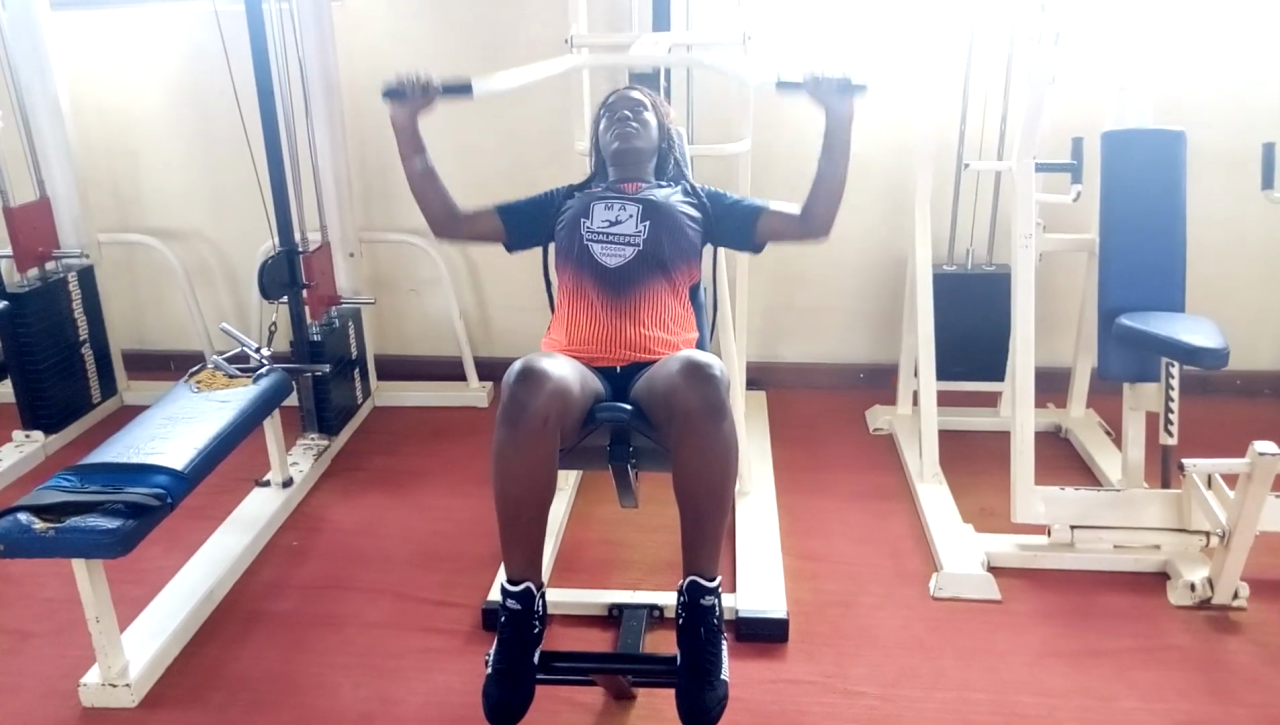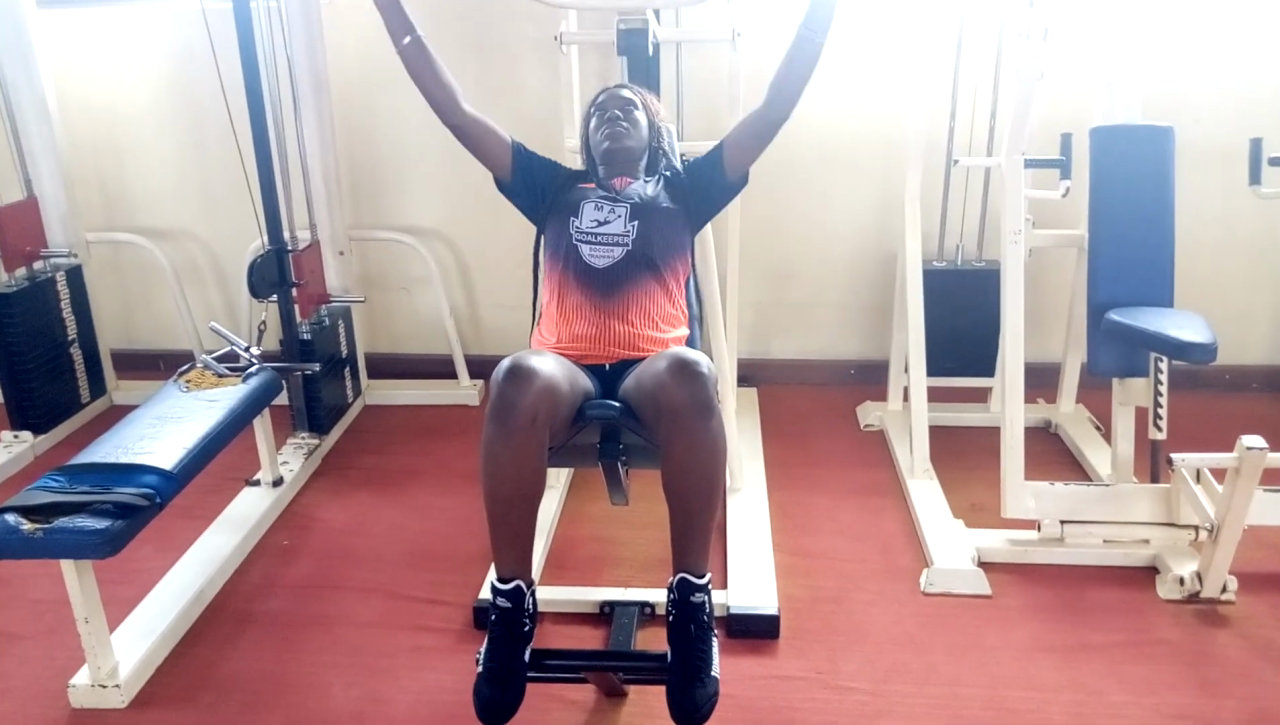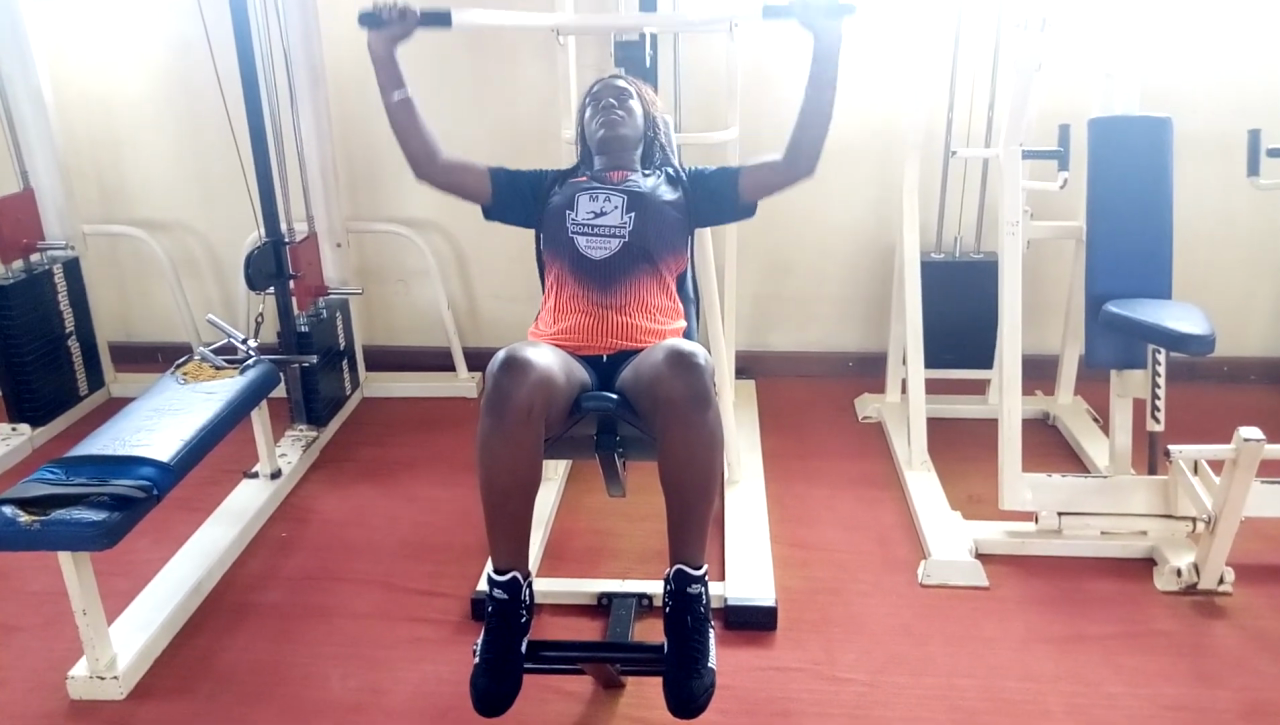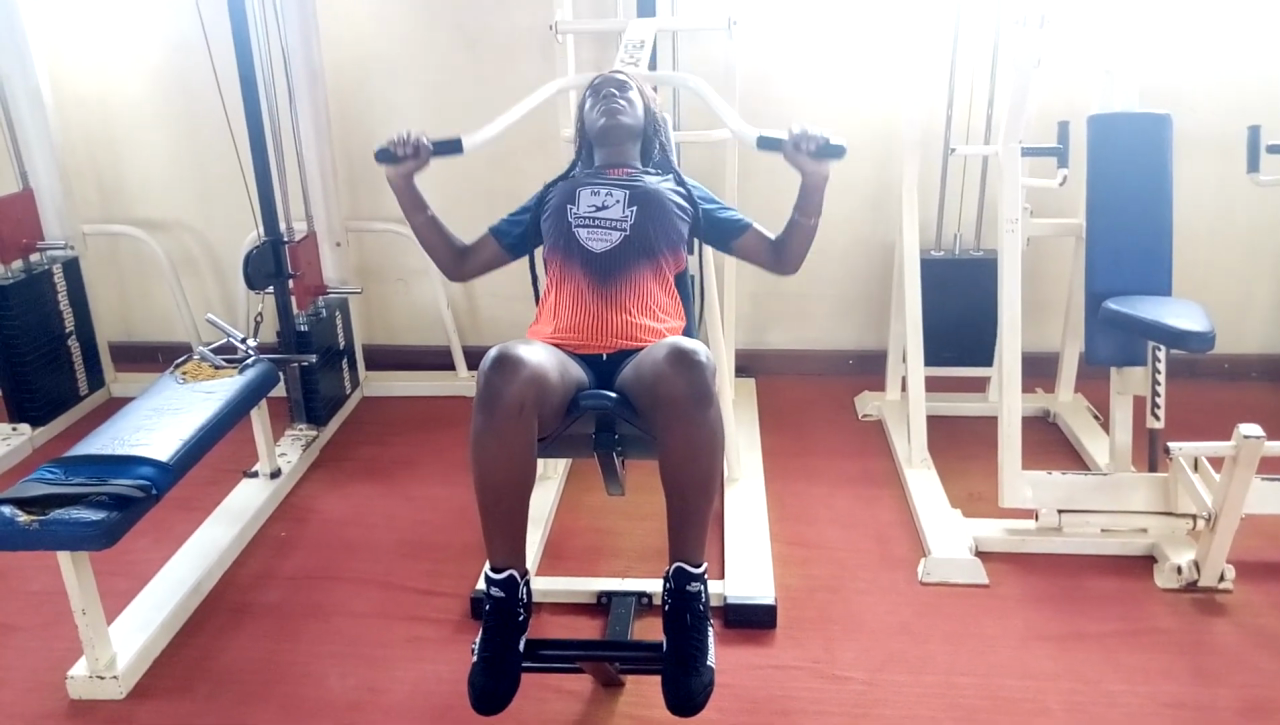
dt=0.4s
person 1, frame 1
left shoulder: (694, 201)
right shoulder: (566, 202)
left elbow: (815, 222)
right elbow: (448, 221)
left wrist: (838, 121)
right wrist: (406, 129)
left hip: (664, 367)
right hip: (575, 367)
left knee: (703, 377)
right knee: (529, 381)
left ankle: (701, 602)
right ankle: (520, 602)
person 1, frame 2
left shoulder: (684, 192)
right shoulder: (554, 191)
left elbow: (775, 111)
right elbow: (456, 113)
left hip: (652, 367)
right hip: (565, 367)
left knee: (691, 376)
right knee: (517, 379)
left ankle: (691, 602)
right ankle: (511, 603)
person 1, frame 3
left shoulder: (683, 187)
right shoulder: (549, 189)
left elbow: (797, 164)
right elbow: (431, 166)
right wrist: (386, 62)
left hip: (650, 360)
right hip: (563, 359)
left knee: (687, 366)
right knee: (513, 372)
left ankle: (688, 595)
right ankle: (508, 595)
person 1, frame 4
left shoulder: (681, 191)
right shoulder: (555, 193)
left elbow: (782, 258)
right elbow: (459, 264)
left wrist: (812, 182)
right wrist: (406, 186)
left hip: (648, 356)
right hip: (561, 354)
left knee: (689, 363)
right knee: (505, 367)
left ankle: (688, 592)
right ankle: (506, 594)
